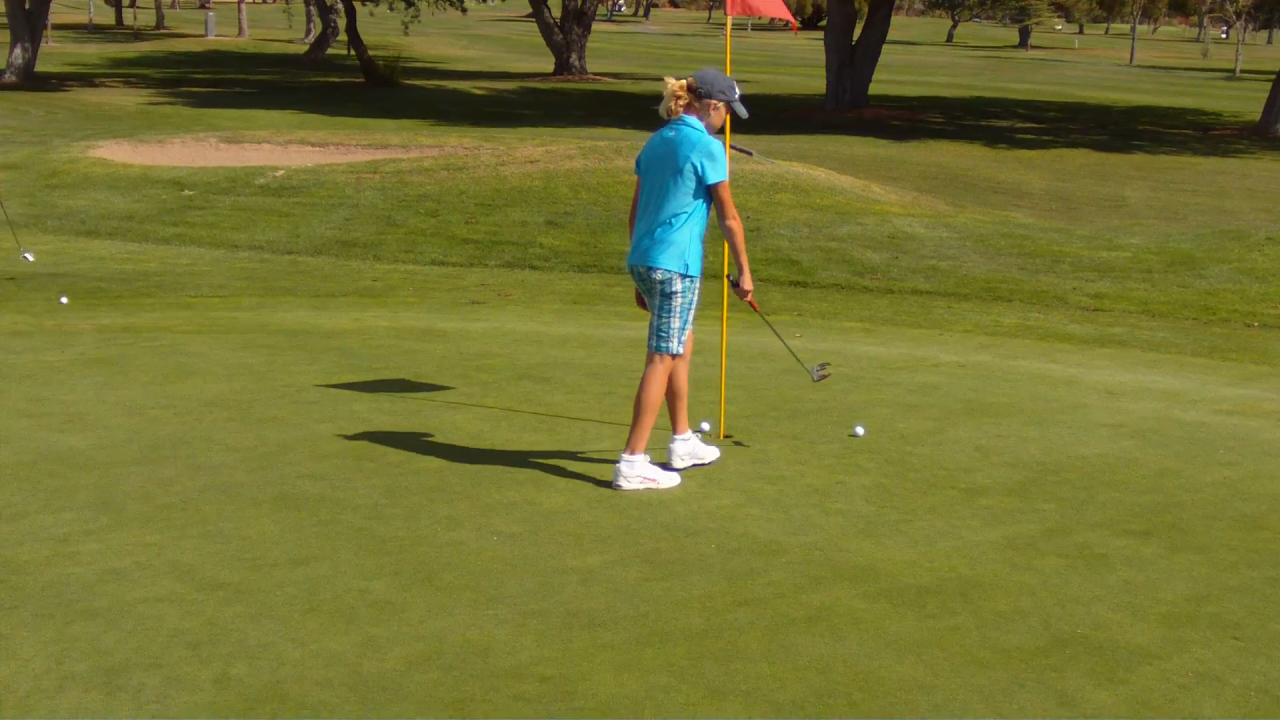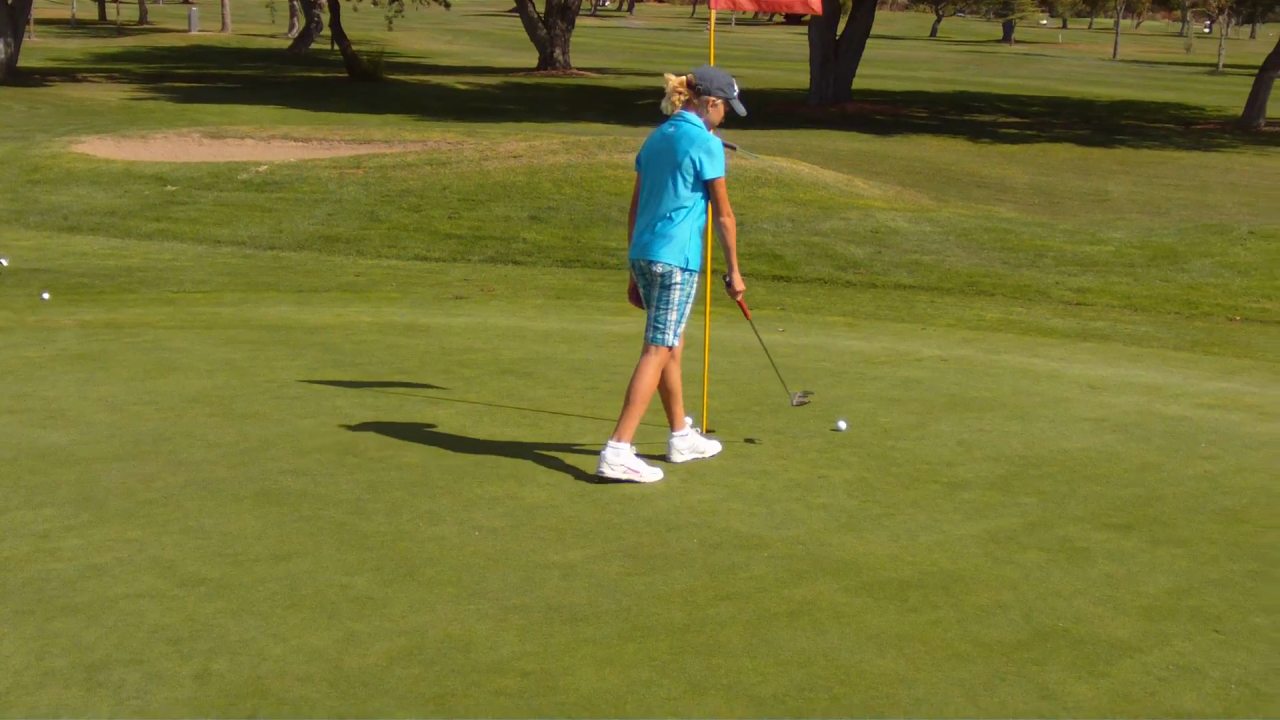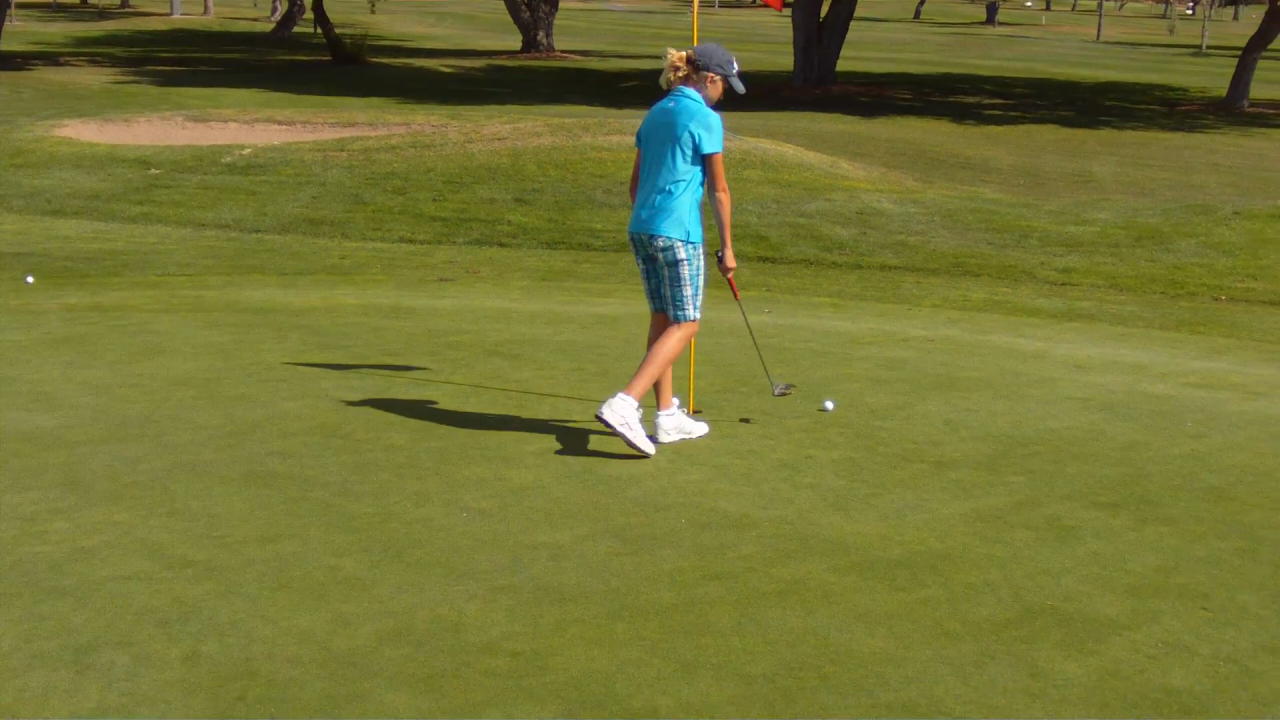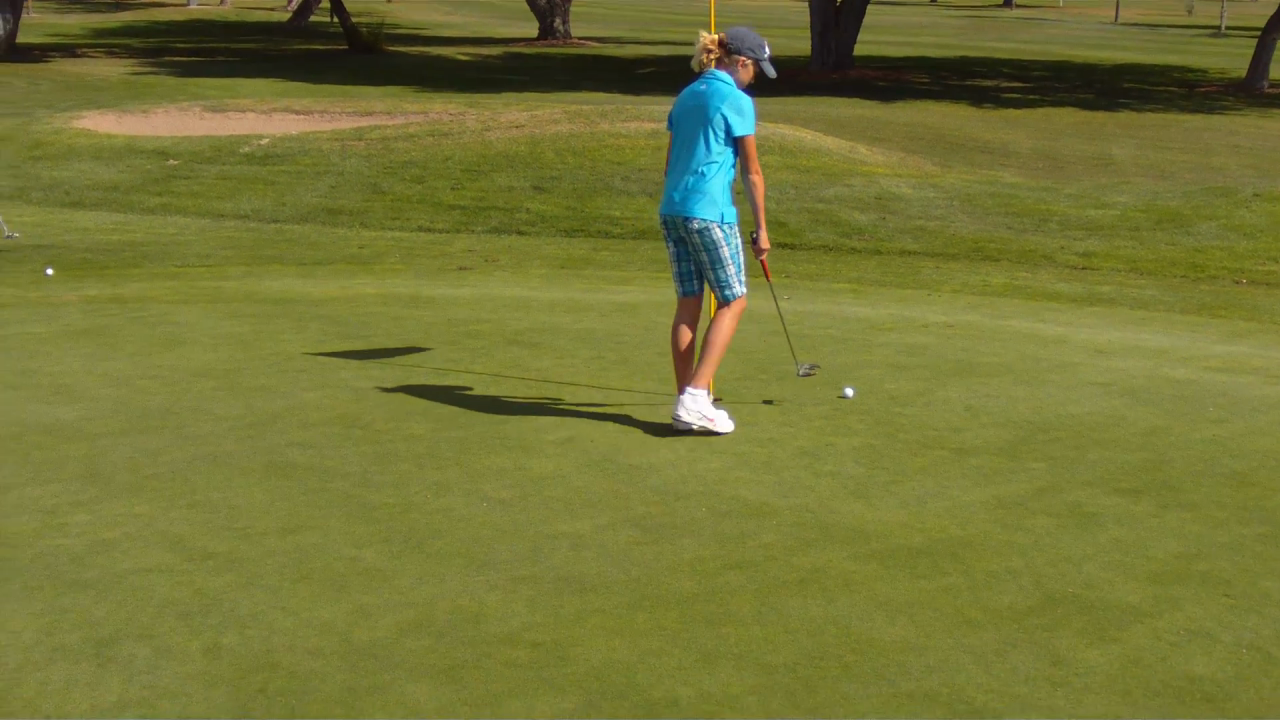
dt=0.2s
person 1, frame 1
left shoulder: (657, 141)
right shoulder: (707, 147)
left elbow: (634, 212)
right elbow: (729, 217)
right wrist: (743, 270)
left hip: (643, 260)
right hip: (676, 264)
left knee: (681, 345)
right knee: (662, 358)
left ankle: (683, 442)
right ankle: (632, 463)
person 1, frame 2
left shoulder: (656, 138)
right shoulder: (706, 143)
left elbow: (635, 209)
right elbow: (723, 214)
left wrist: (636, 270)
right wrist: (734, 270)
left hip: (643, 255)
right hip: (676, 258)
left knee: (671, 345)
right knee: (658, 351)
left ankle: (681, 436)
right ankle: (618, 450)
person 1, frame 3
left shoulder: (656, 113)
right shoulder: (705, 118)
right elbow: (719, 189)
right wrist: (727, 246)
left hip: (642, 227)
right hip: (677, 232)
left knee: (664, 320)
right knee: (683, 325)
left ankle: (667, 415)
right ankle: (624, 403)
person 1, frame 4
left shoulder: (687, 96)
right shoulder: (737, 101)
right elbow: (752, 172)
right wrist: (762, 228)
left hip: (672, 210)
right hip: (710, 213)
left knee: (689, 304)
right knee: (733, 302)
left ankle: (689, 401)
right ankle: (694, 395)
